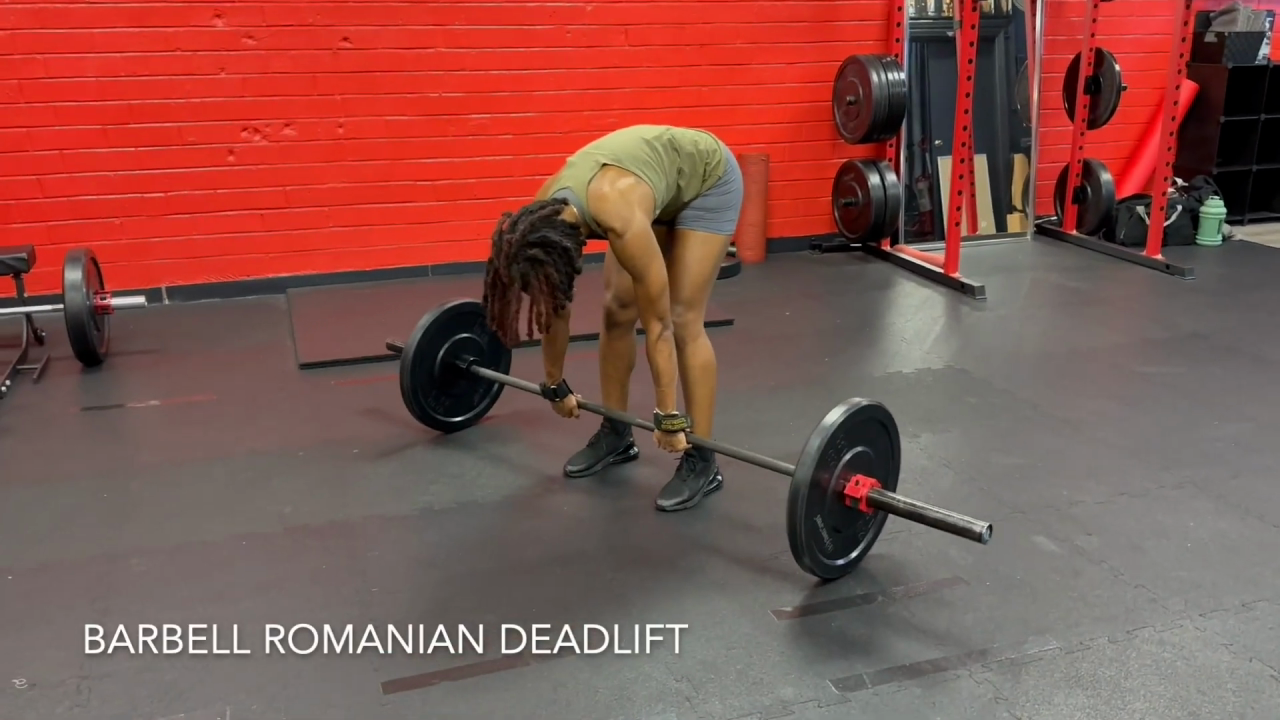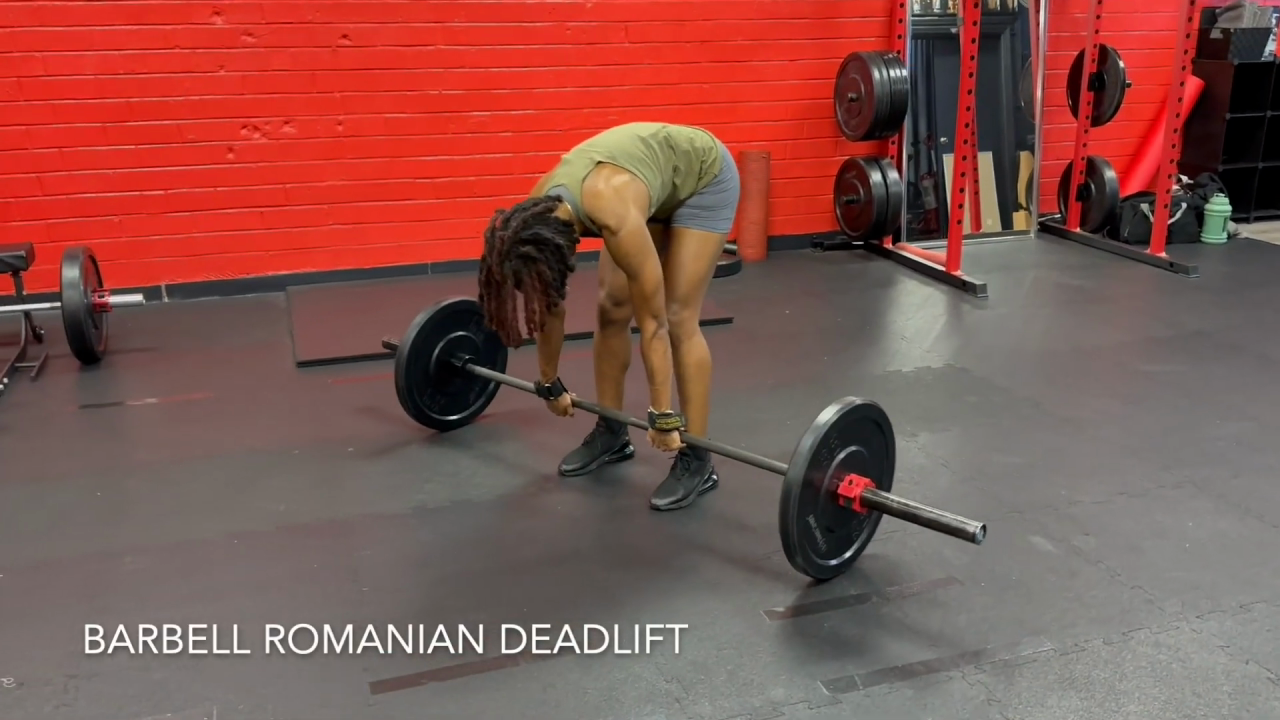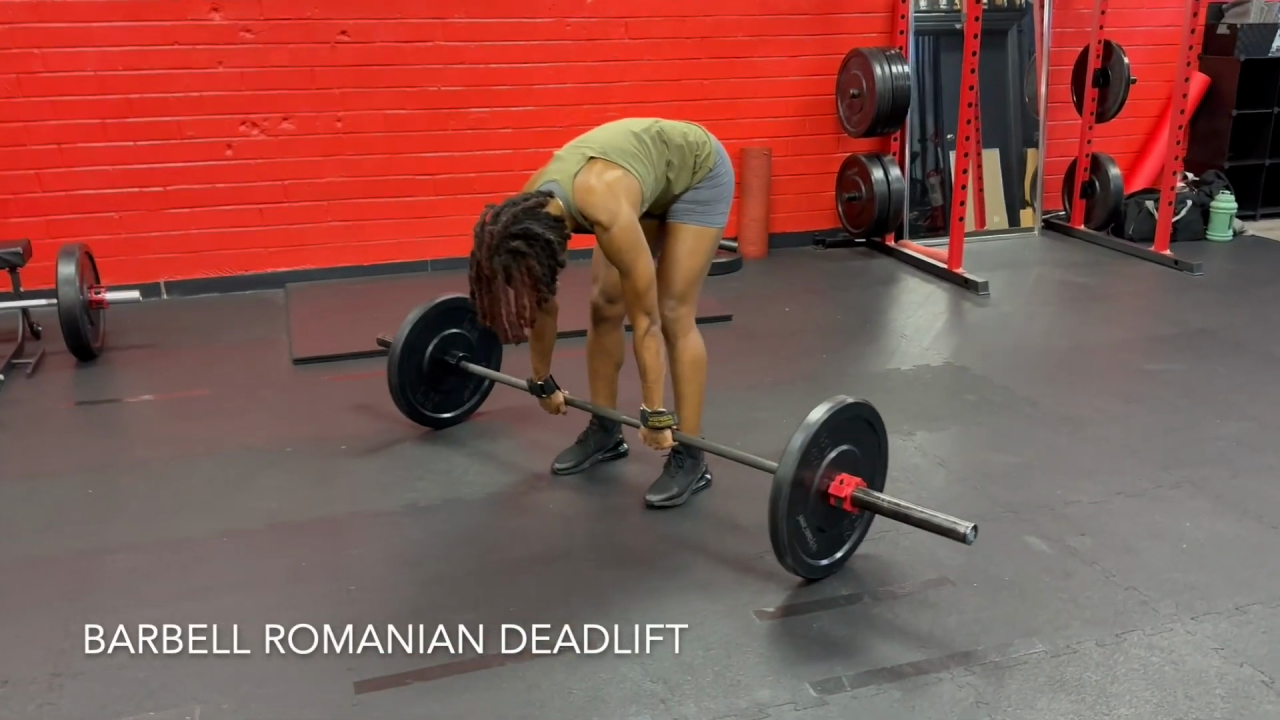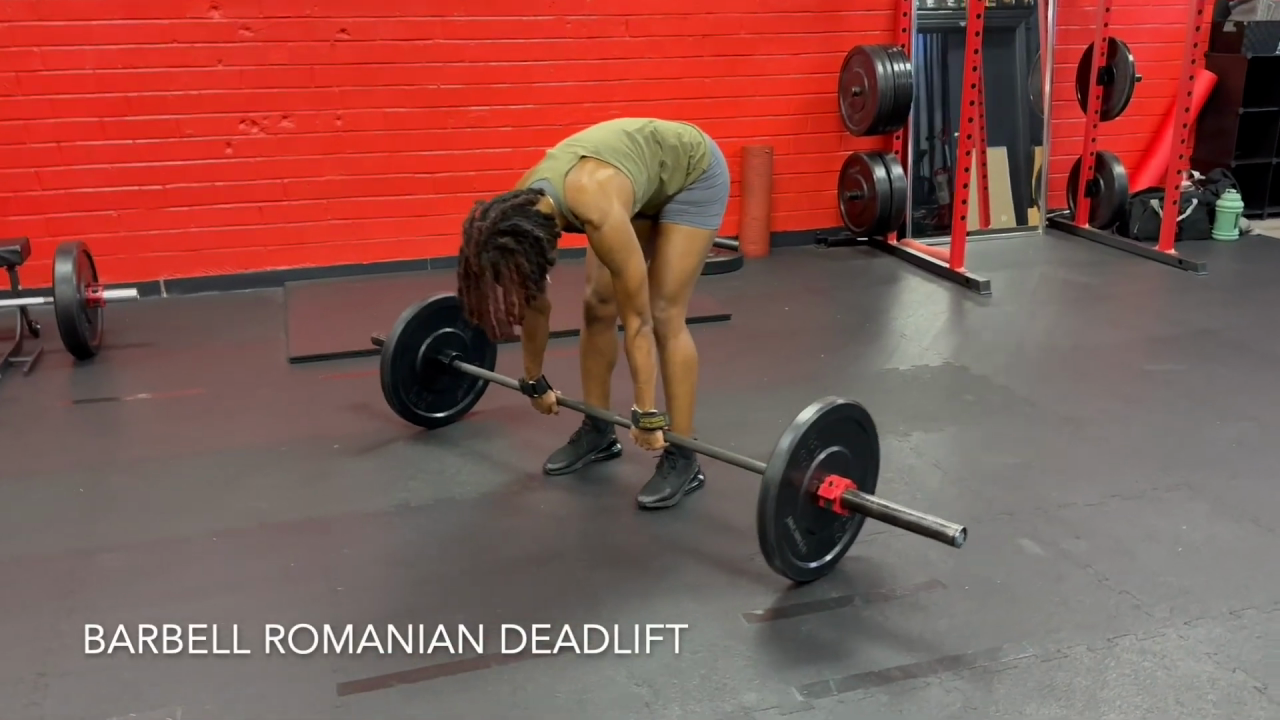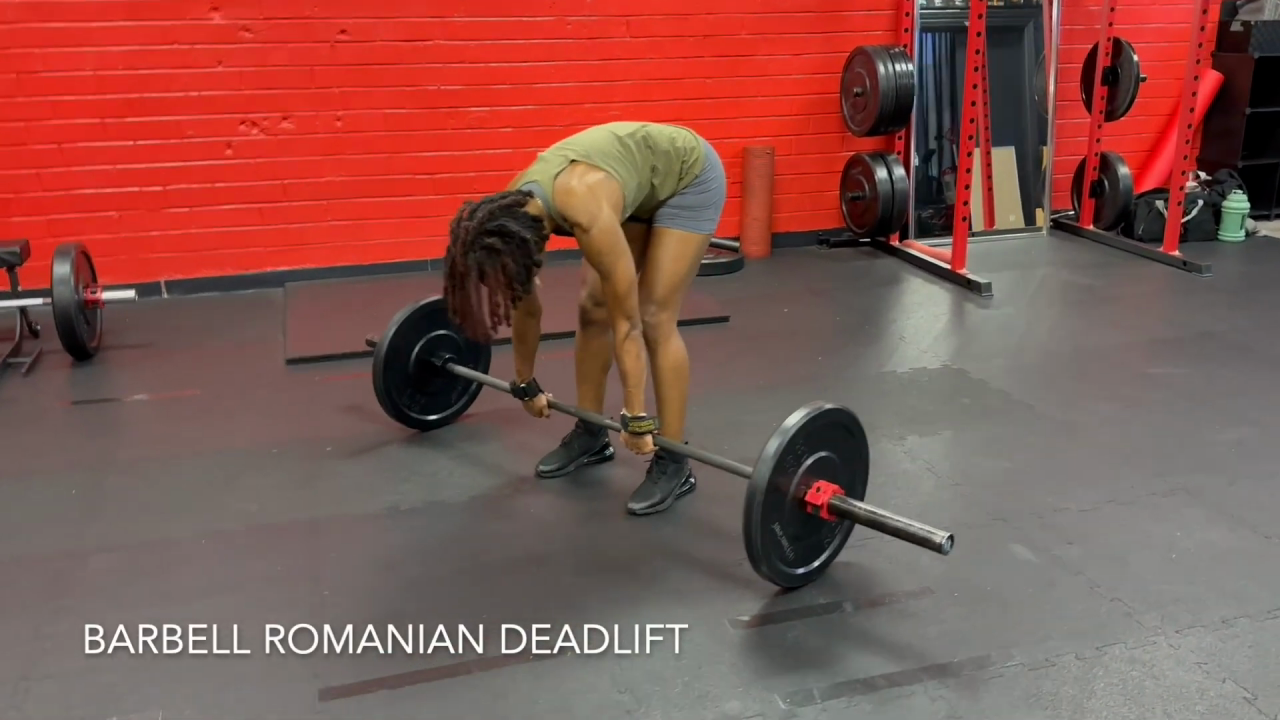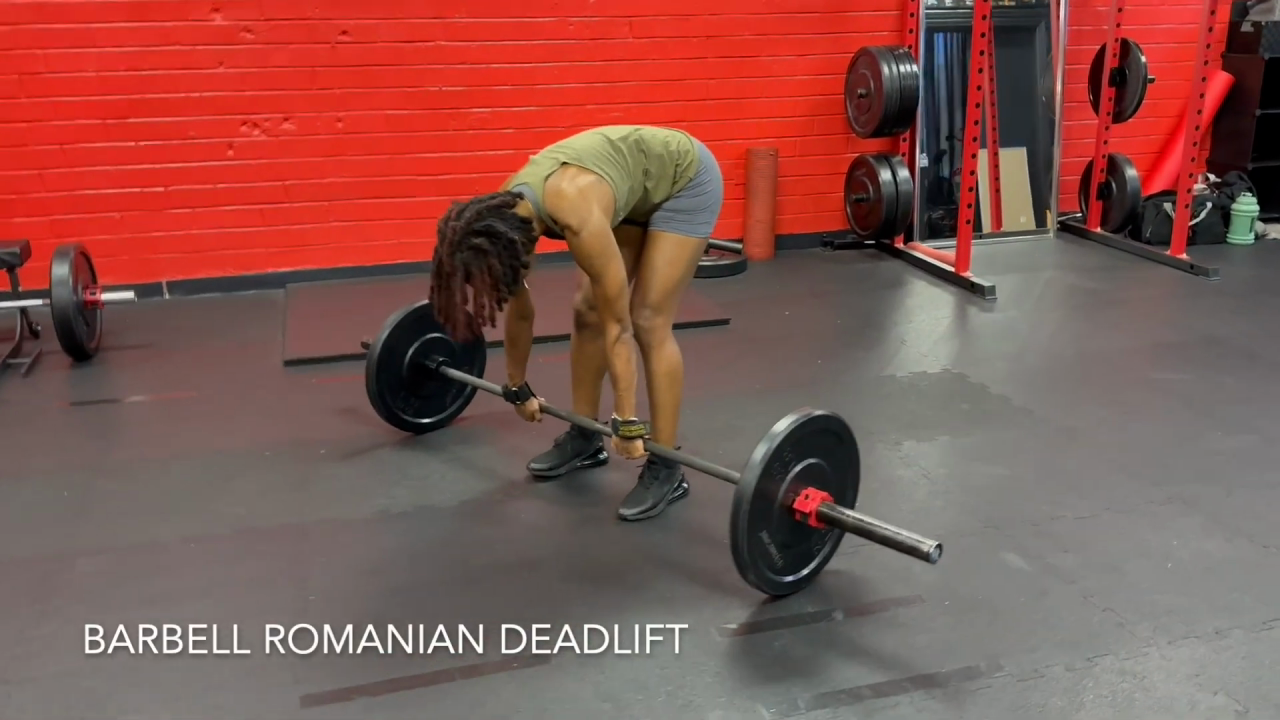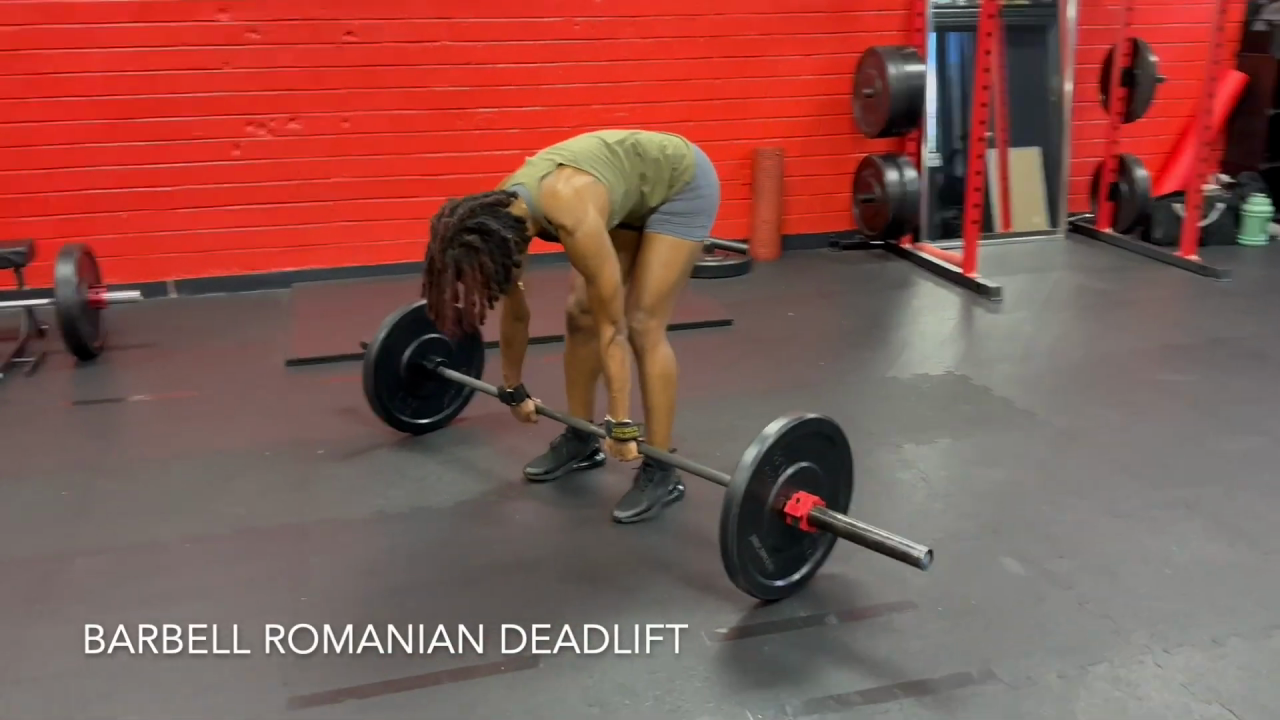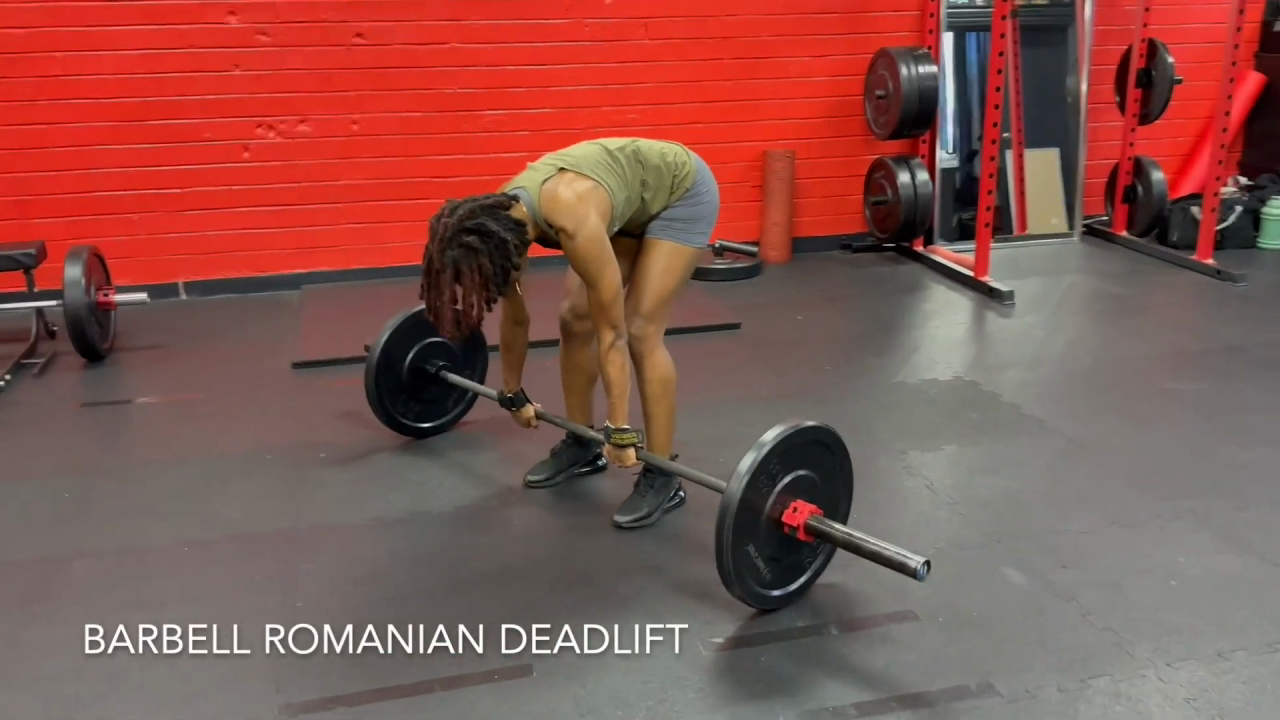
dt=0.1s
person 1, frame 1
left shoulder: (619, 215)
right shoulder: (545, 218)
left elbow: (658, 324)
right elbow: (554, 308)
left wrist: (668, 417)
right wrist: (554, 385)
left hip: (709, 179)
right hip: (662, 181)
left knee: (681, 318)
right knee: (617, 310)
left ankle: (702, 461)
right ankle: (615, 434)
person 1, frame 2
left shoulder: (614, 213)
right shoulder: (539, 215)
left elbow: (653, 321)
right elbow: (548, 306)
left wrist: (663, 416)
right wrist: (549, 384)
left hip: (705, 177)
right hip: (657, 176)
left knee: (677, 316)
right knee: (611, 308)
left ankle: (696, 460)
right ankle: (611, 433)
person 1, frame 3
left shoulder: (605, 208)
right shoulder: (532, 211)
left elbow: (645, 318)
right elbow: (542, 304)
left wrist: (655, 414)
right wrist: (542, 382)
left hip: (700, 173)
right hip: (654, 177)
left knee: (672, 313)
right knee: (605, 305)
left ankle: (690, 458)
right ankle: (604, 431)
person 1, frame 4
left shoulder: (597, 208)
right shoulder: (523, 209)
left elbow: (637, 318)
right elbow: (534, 302)
left wrist: (646, 415)
right wrist: (534, 382)
left hip: (694, 173)
right hip: (646, 174)
left knee: (663, 314)
right knee: (598, 305)
left ankle: (682, 459)
right ankle: (597, 431)
person 1, frame 5
left shoulder: (585, 210)
right shoulder: (514, 211)
left elbow: (627, 322)
right elbow: (526, 306)
left wrist: (636, 419)
right wrist: (525, 384)
left hip: (690, 177)
right hip: (643, 185)
left knee: (653, 316)
right knee: (593, 308)
left ankle: (674, 463)
right ankle: (590, 435)
person 1, frame 6
left shoulder: (576, 214)
right shoulder: (505, 214)
left elbow: (617, 325)
right elbow: (519, 310)
left wrist: (627, 424)
right wrist: (517, 388)
left hip: (685, 180)
right hip: (636, 185)
left knee: (647, 321)
right knee: (587, 312)
left ankle: (666, 469)
right ankle: (584, 438)
person 1, frame 7
left shoulder: (570, 215)
right shoulder: (501, 213)
left elbow: (612, 327)
right elbow: (514, 312)
left wrist: (620, 425)
right wrist: (513, 389)
left hip: (683, 185)
right hip: (634, 194)
left knee: (641, 324)
right knee: (580, 313)
left ankle: (661, 471)
right ankle: (581, 440)
person 1, frame 8
left shoulder: (571, 220)
right shoulder: (500, 218)
left elbow: (612, 332)
right elbow: (514, 317)
left wrist: (619, 431)
right wrist: (513, 394)
left hip: (682, 192)
right hip: (633, 198)
left knee: (639, 330)
right knee: (575, 319)
left ankle: (663, 477)
right ankle: (581, 446)
